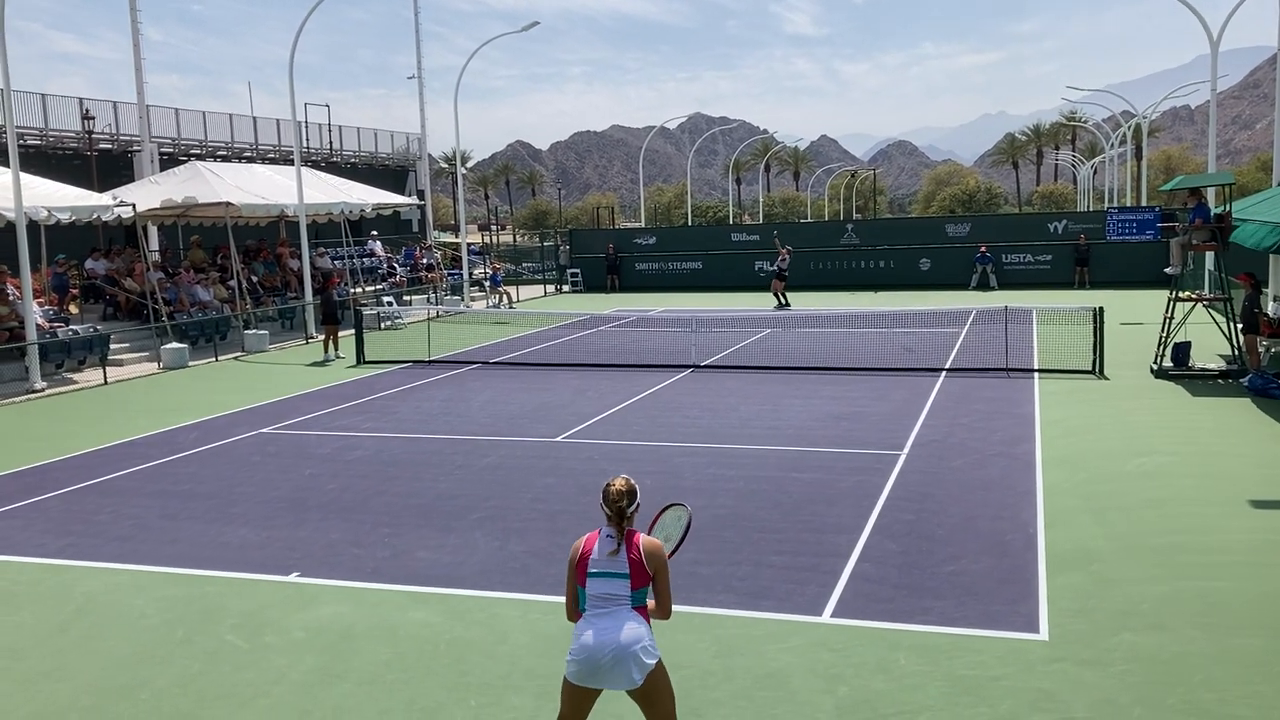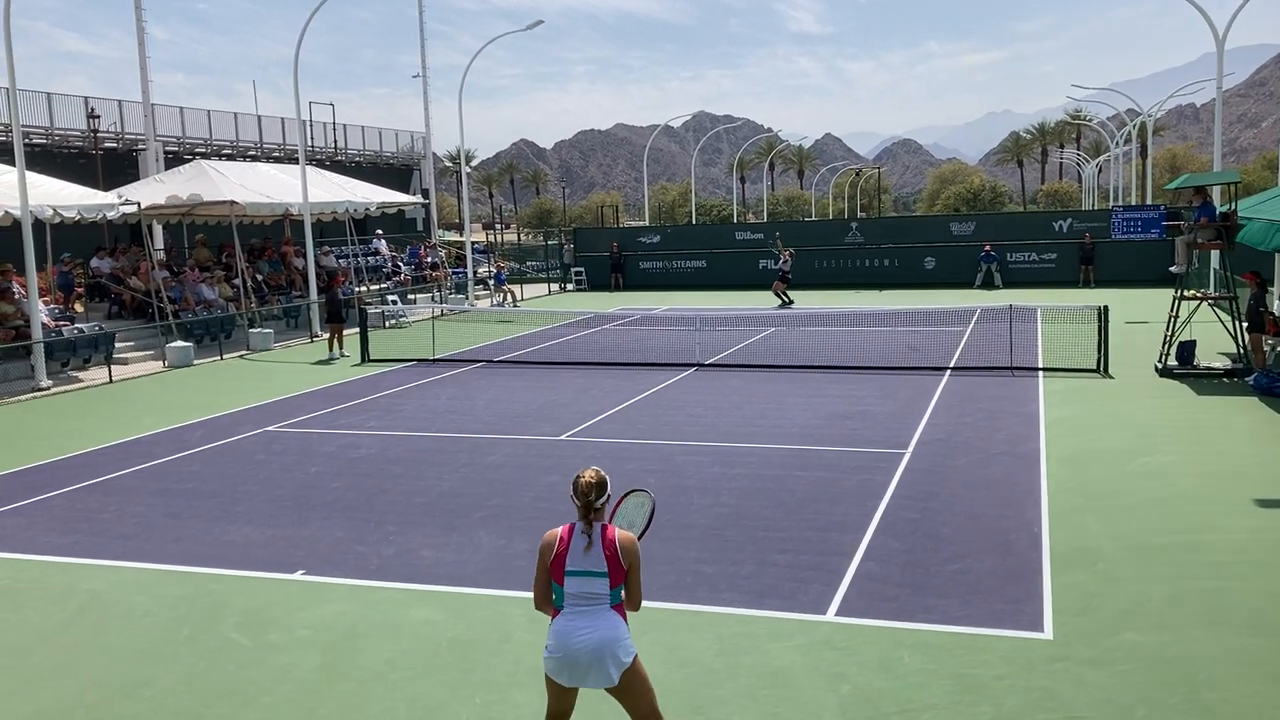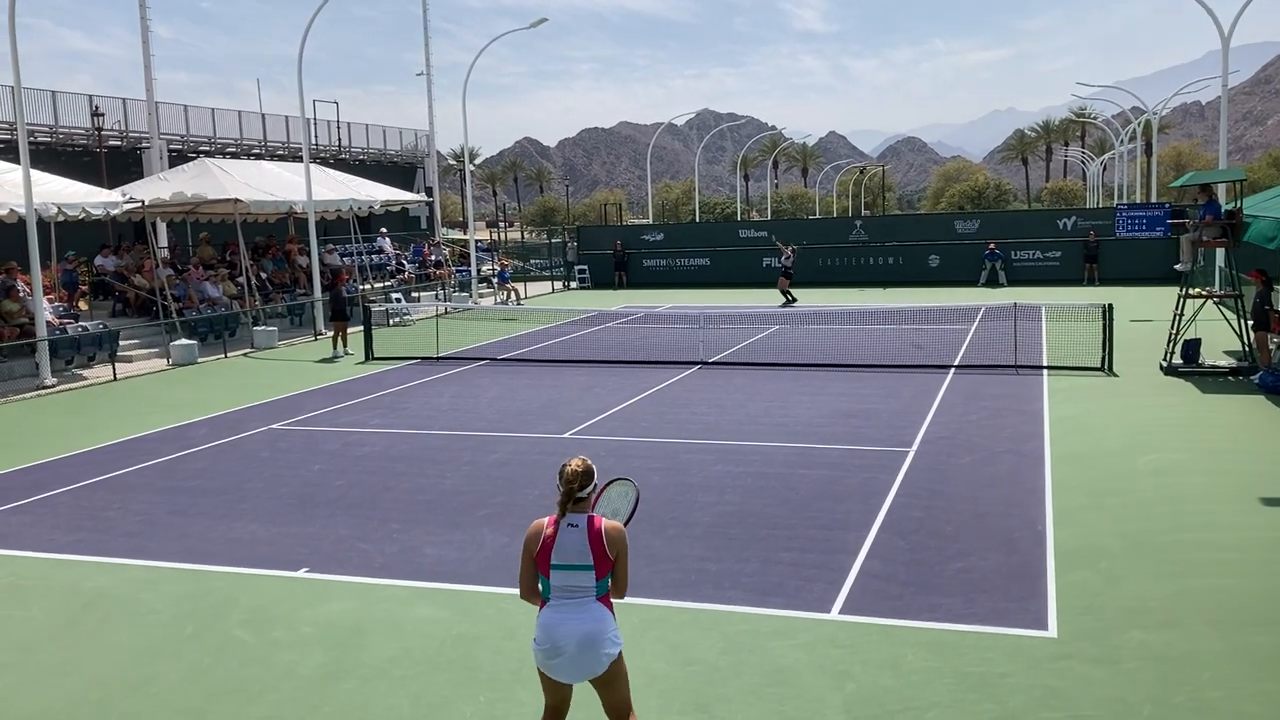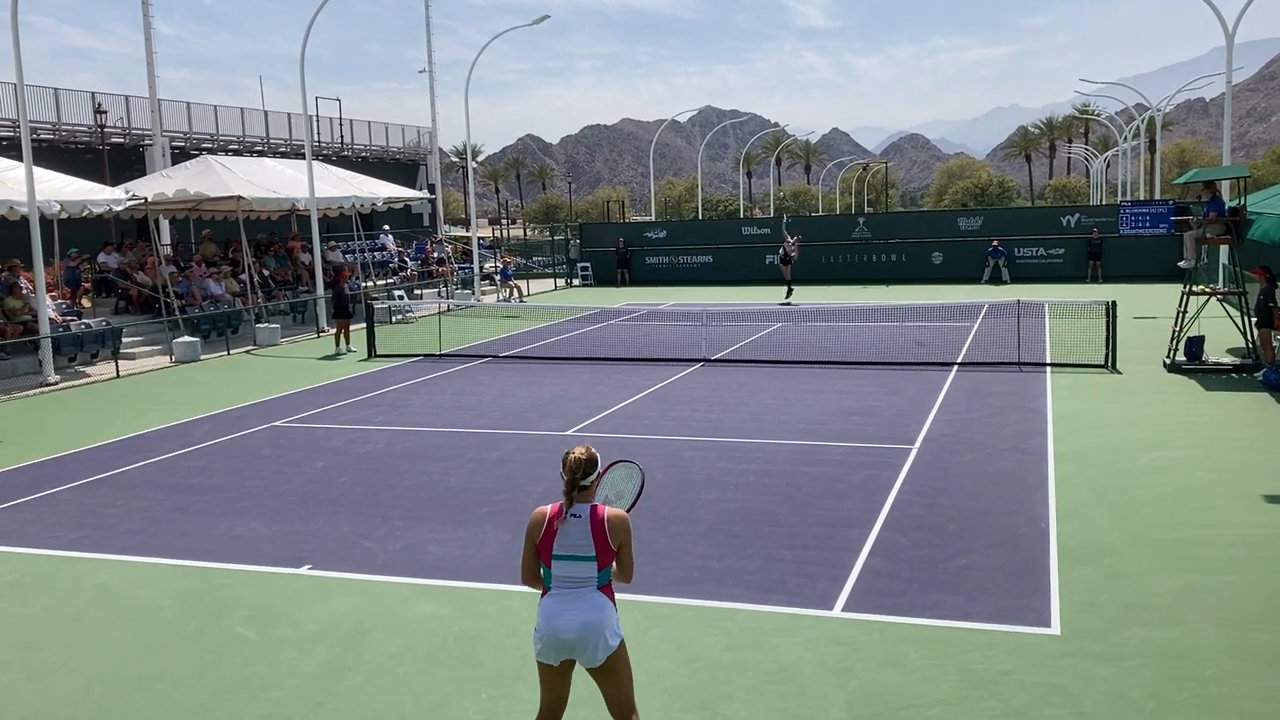
dt=0.2s
person 1, frame 1
left shoulder: (581, 546)
right shoulder: (651, 548)
left elbow: (572, 613)
right elbow: (664, 611)
left hip: (585, 647)
right hip: (634, 645)
person 1, frame 2
left shoulder: (552, 540)
right shoulder: (626, 542)
left elbow: (541, 603)
right elbow: (634, 603)
left hip: (562, 641)
right hip: (612, 642)
person 1, frame 3
left shoulder: (537, 531)
right shoulder: (613, 532)
left elbow: (526, 592)
right elbow: (619, 591)
left hip: (550, 633)
right hip: (598, 634)
person 1, frame 4
left shoulder: (540, 518)
right shoulder: (616, 520)
left elbow: (529, 578)
right elbow: (625, 576)
left hip: (551, 624)
right hip: (598, 625)
